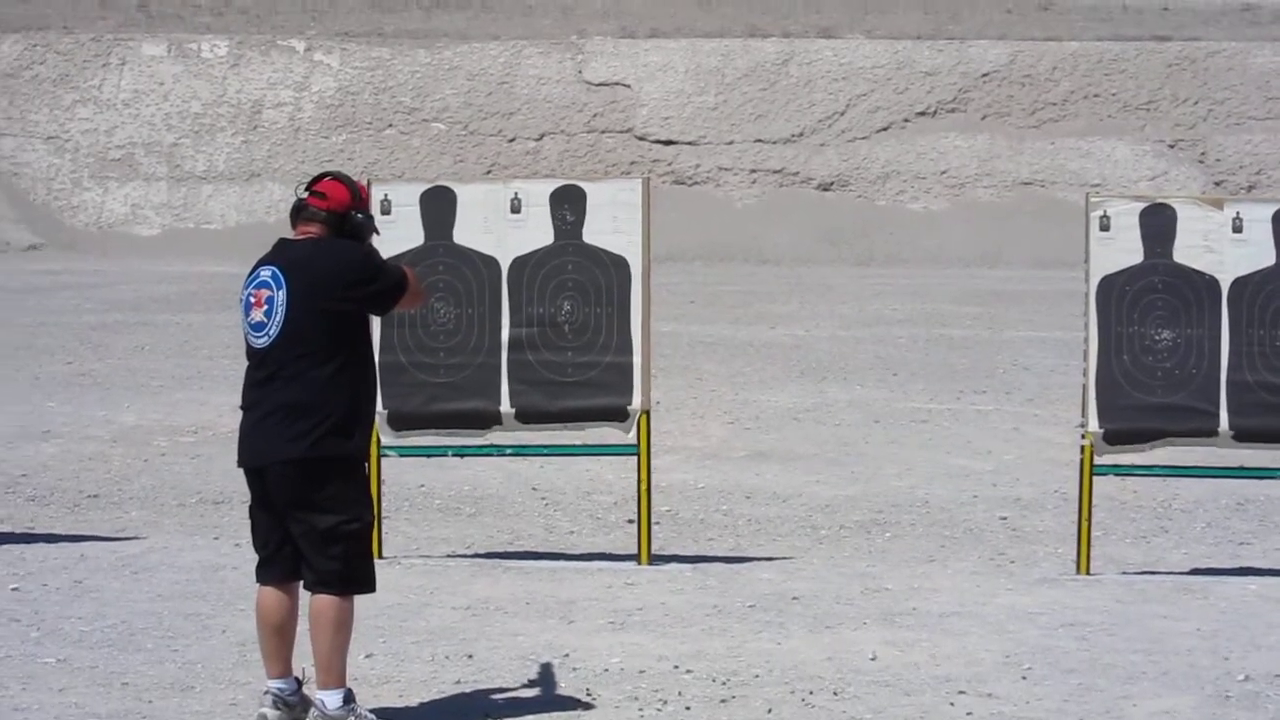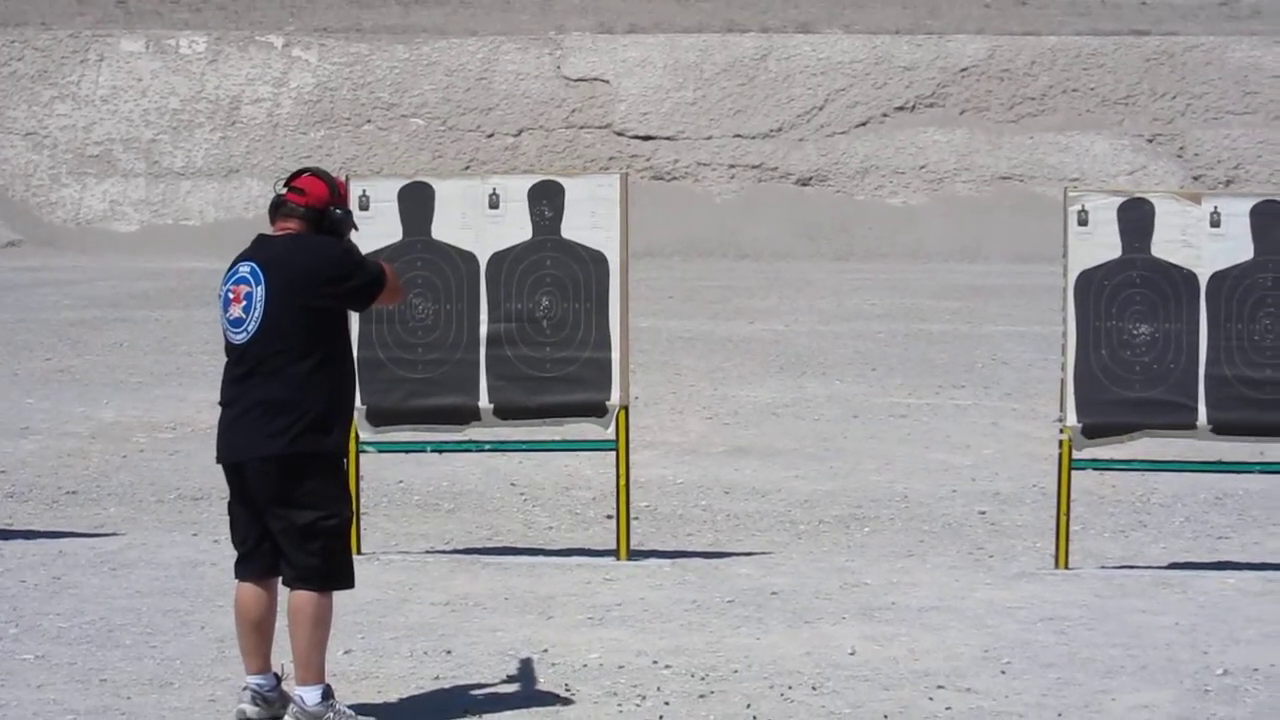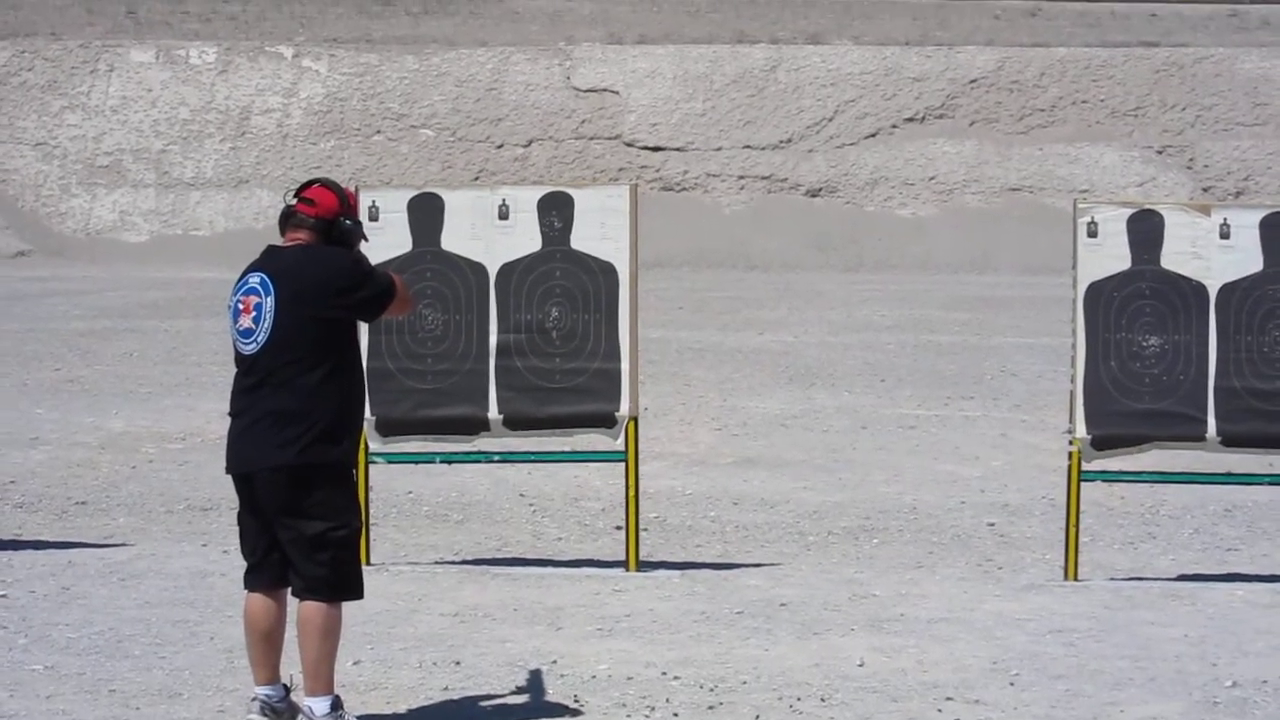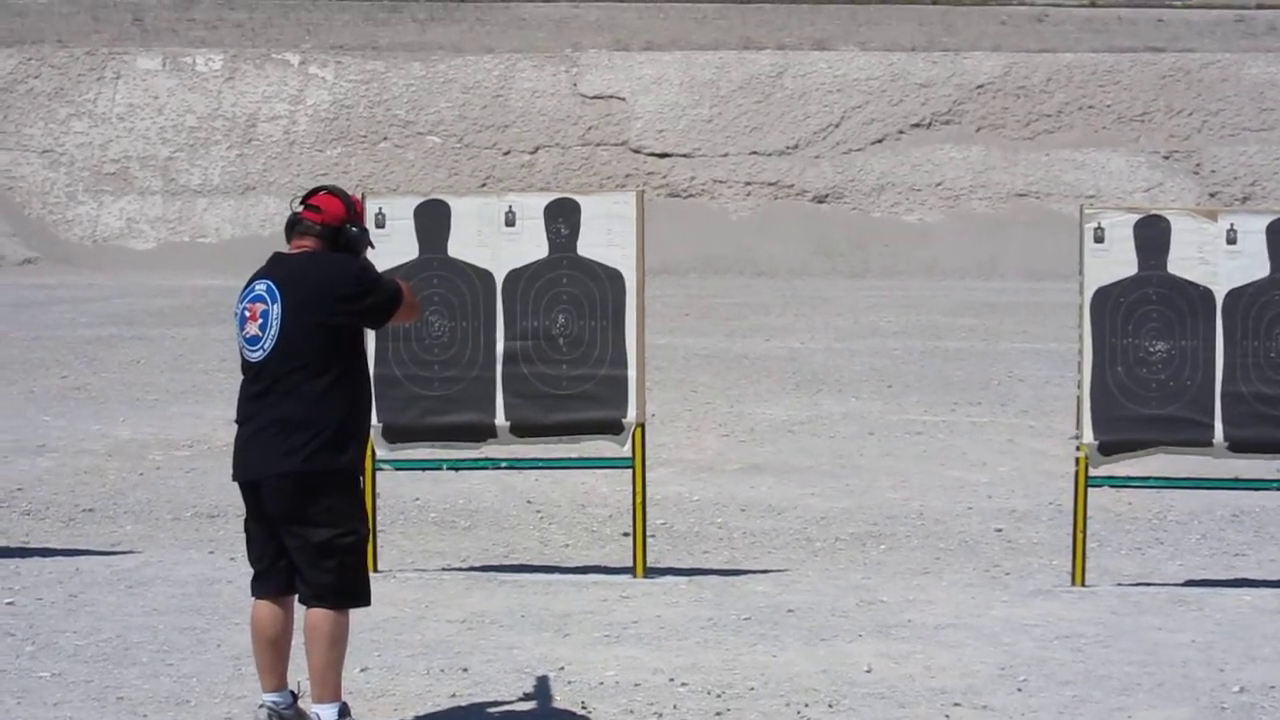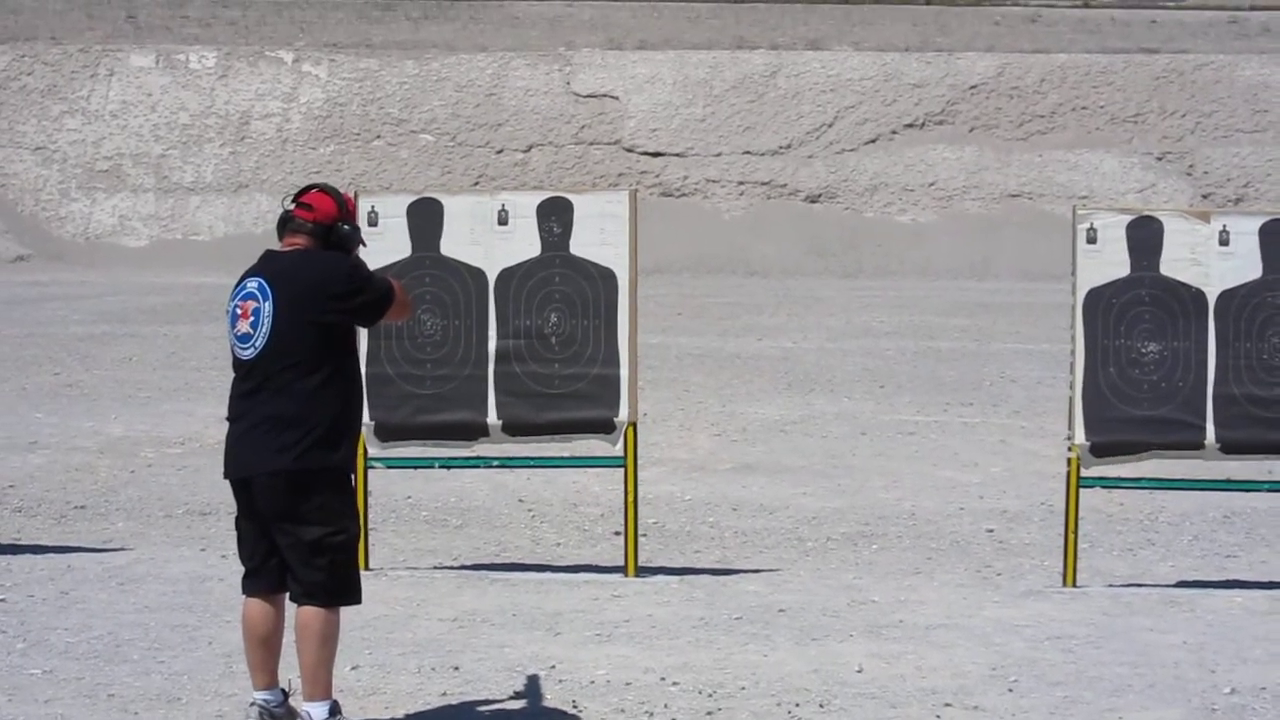
dt=0.2s
person 1, frame 1
left shoulder: (264, 267)
right shoulder: (342, 261)
right elbow: (412, 294)
right wrist: (372, 259)
left hip: (262, 447)
right hip: (319, 450)
left knee: (277, 573)
right knee: (333, 577)
person 1, frame 2
left shoulder: (242, 263)
right shoulder: (321, 256)
right elbow: (391, 290)
right wrist: (350, 255)
left hip: (240, 442)
right hip: (297, 446)
left knee: (255, 569)
right knee: (312, 573)
person 1, frame 3
left shoulder: (253, 274)
right shoulder: (331, 268)
right elbow: (400, 301)
right wrist: (361, 265)
left hip: (250, 453)
right hip: (306, 457)
left knee: (265, 579)
right knee: (321, 584)
person 1, frame 4
left shoulder: (259, 282)
right shoulder: (337, 276)
right elbow: (407, 308)
right wrist: (367, 272)
left hip: (257, 461)
right hip: (313, 464)
left knee: (272, 587)
right knee: (328, 591)
person 1, frame 5
left shoulder: (251, 279)
right shoulder: (329, 273)
right elbow: (399, 306)
right wrist: (359, 270)
left hip: (248, 458)
right hip: (305, 461)
left knee: (263, 584)
right knee: (319, 588)
